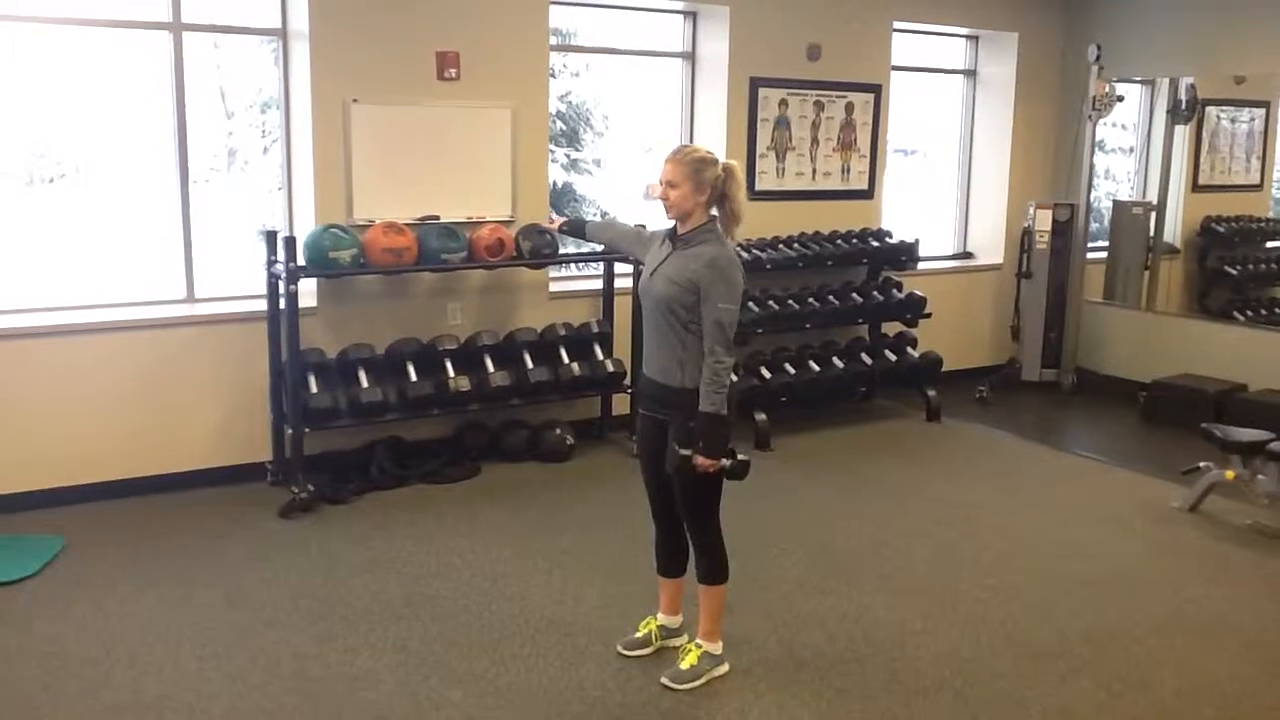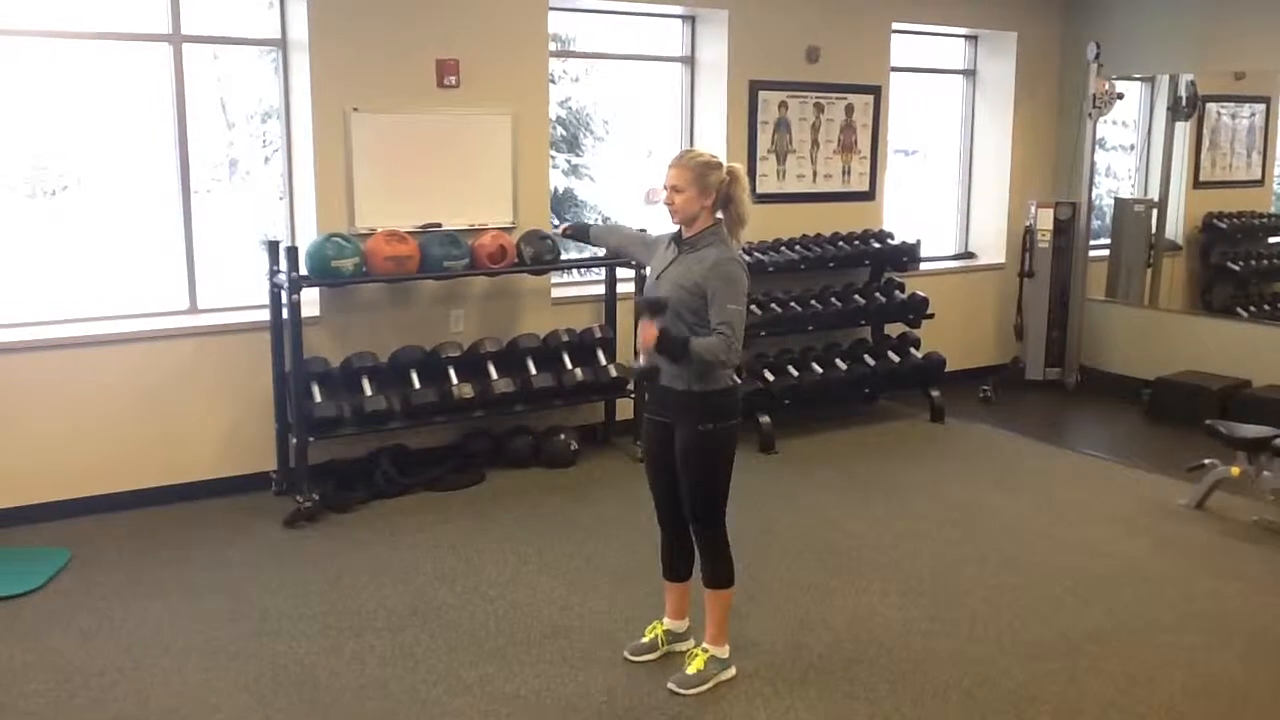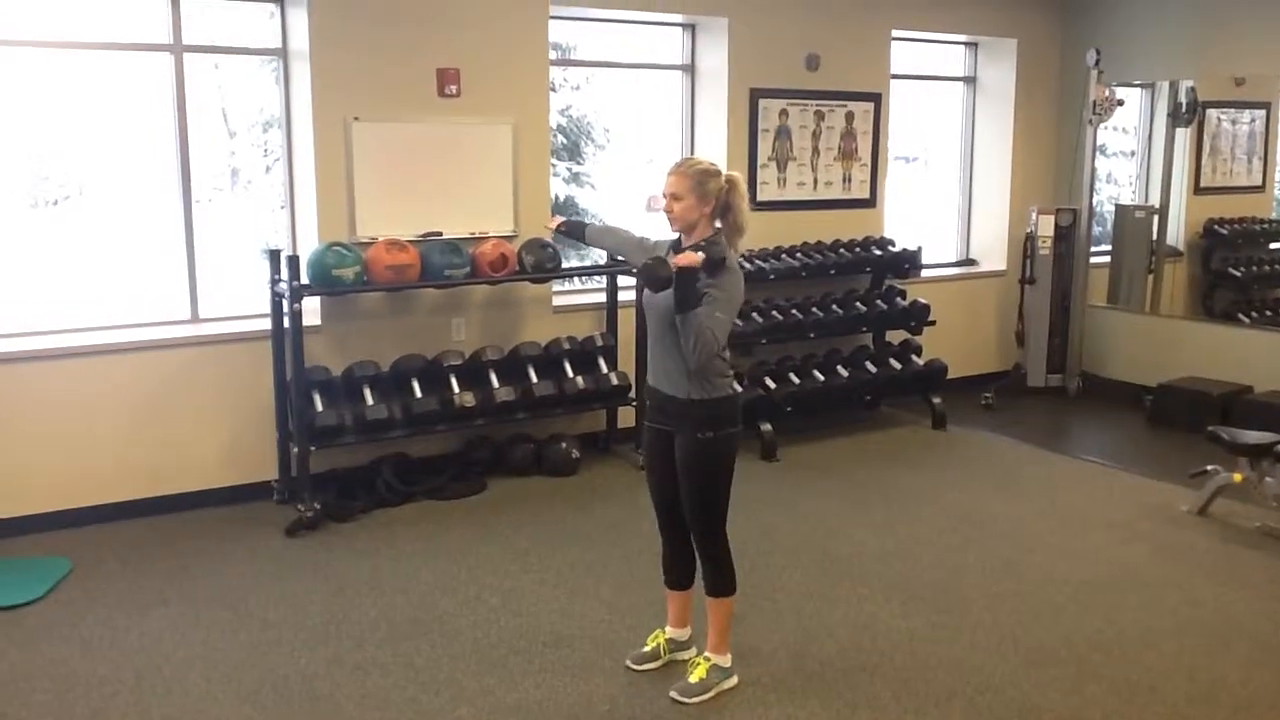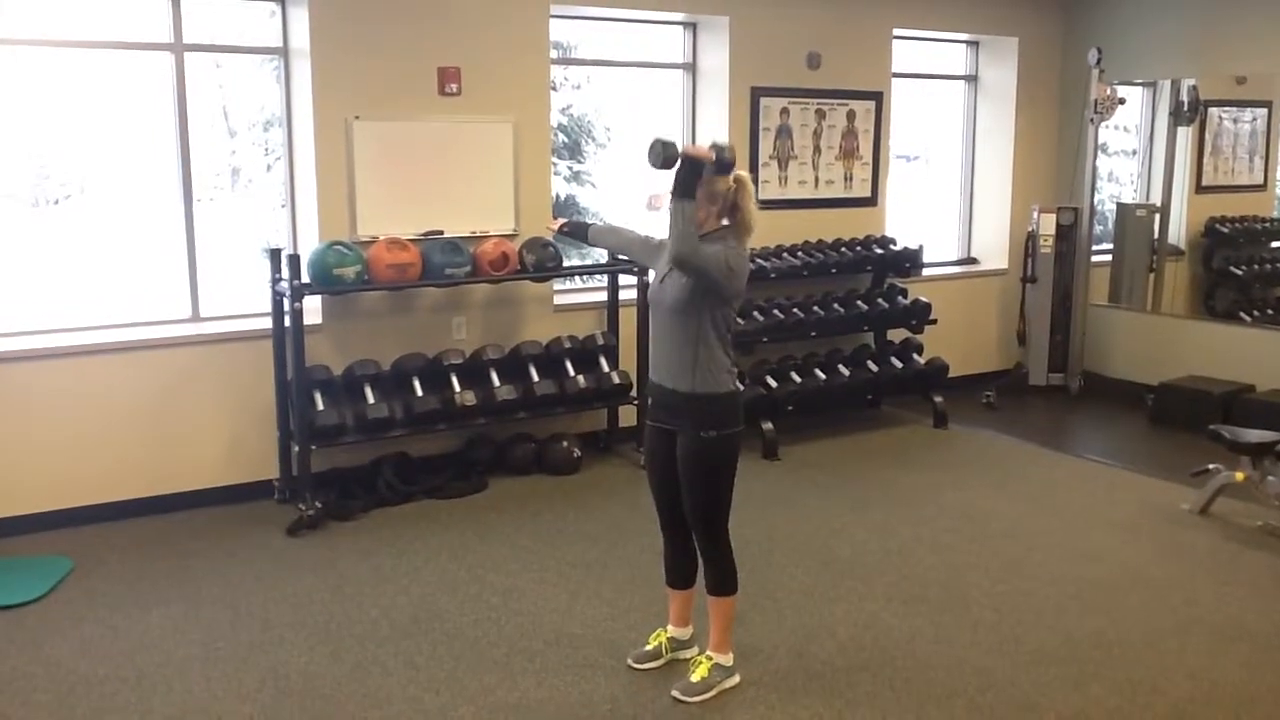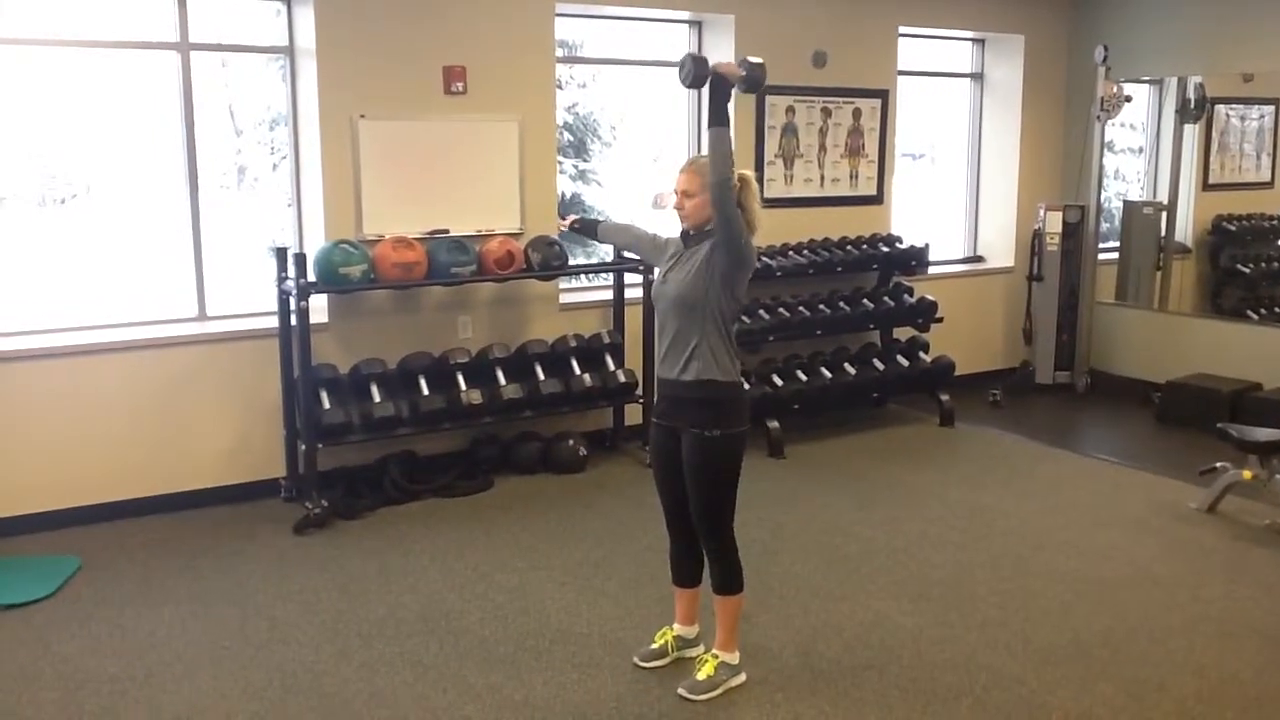
dt=0.7s
person 1, frame 1
left shoulder: (717, 260)
right shoulder: (662, 243)
left elbow: (719, 353)
right elbow: (620, 235)
left wrist: (710, 431)
right wrist: (571, 226)
left hip: (693, 407)
right hip: (653, 398)
left knee: (700, 524)
right knee: (664, 518)
left ankle: (710, 647)
right ankle: (668, 622)
person 1, frame 2
left shoulder: (722, 262)
right shoulder: (666, 246)
left elbow: (727, 347)
right elbow: (624, 239)
left wrist: (669, 342)
right wrist: (575, 230)
left hip: (705, 411)
right hip: (662, 404)
left knee: (706, 526)
right knee: (670, 521)
left ankle: (716, 651)
right ankle: (674, 626)
person 1, frame 3
left shoulder: (721, 271)
right shoulder: (666, 252)
left elbow: (701, 351)
right elbow: (620, 240)
left wrist: (687, 284)
right wrist: (569, 227)
left hip: (706, 417)
right hip: (662, 409)
left knee: (707, 535)
right knee: (672, 529)
left ankle: (719, 660)
right ankle: (677, 635)
person 1, frame 4
left shoulder: (727, 258)
right shoulder: (670, 249)
left elbow: (684, 253)
right elbow: (624, 238)
left wrist: (690, 175)
right wrist: (571, 228)
left hip: (709, 414)
right hip: (664, 406)
left knee: (709, 534)
right knee: (673, 530)
left ankle: (721, 658)
right ankle: (678, 634)
person 1, frame 5
left shoulder: (730, 253)
right shoulder: (675, 249)
left elbow: (725, 183)
right elbow: (628, 236)
left wrist: (719, 101)
right wrist: (580, 224)
left hip: (713, 409)
right hip: (670, 404)
left knee: (714, 533)
right knee: (679, 528)
left ankle: (727, 657)
right ankle: (683, 633)
